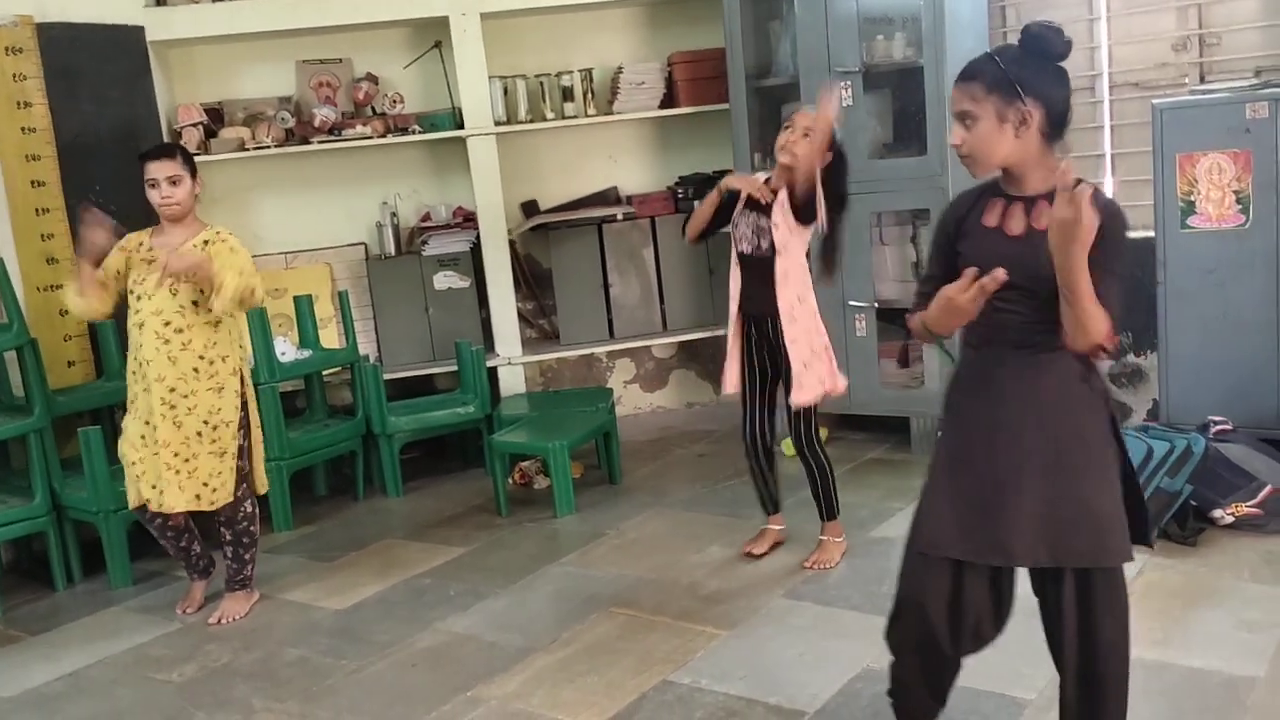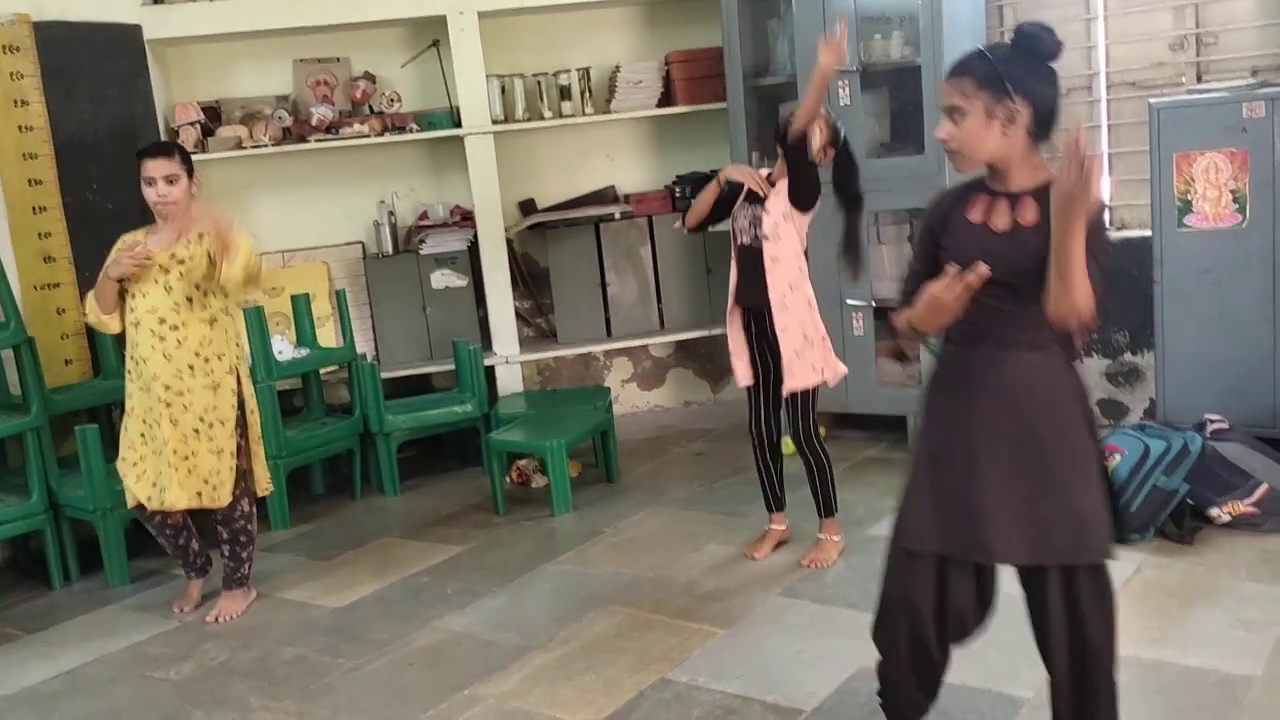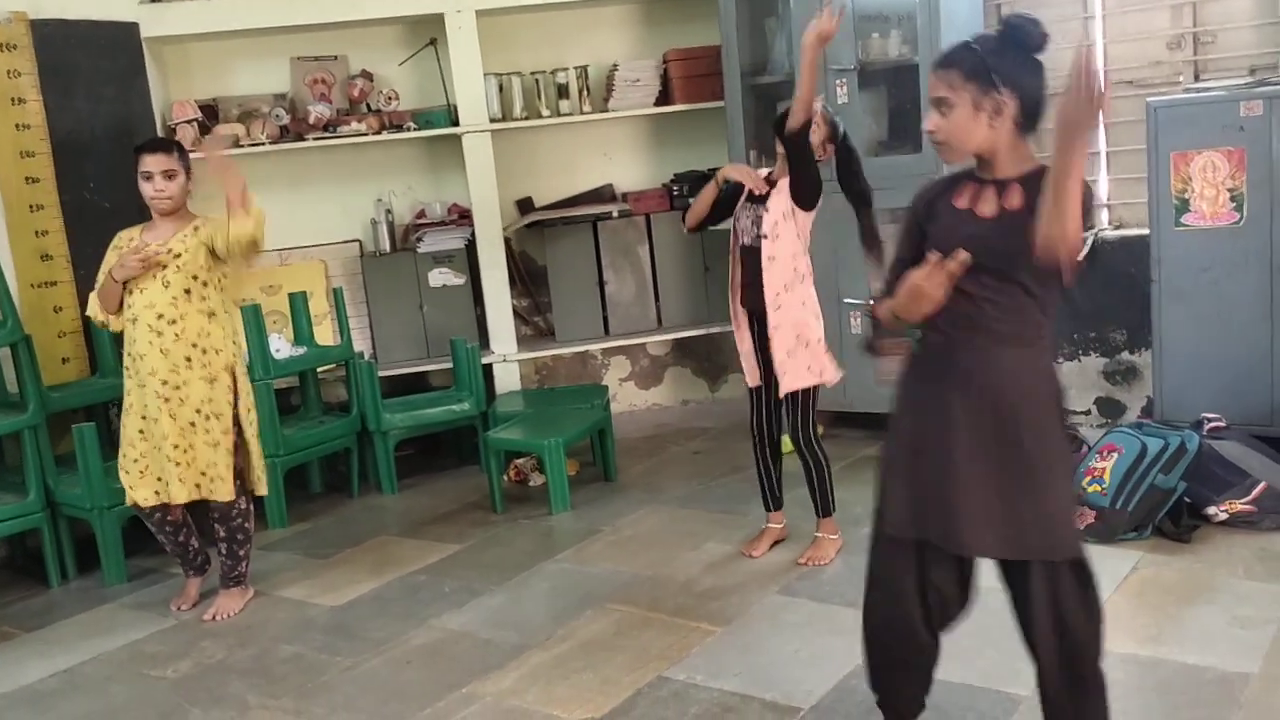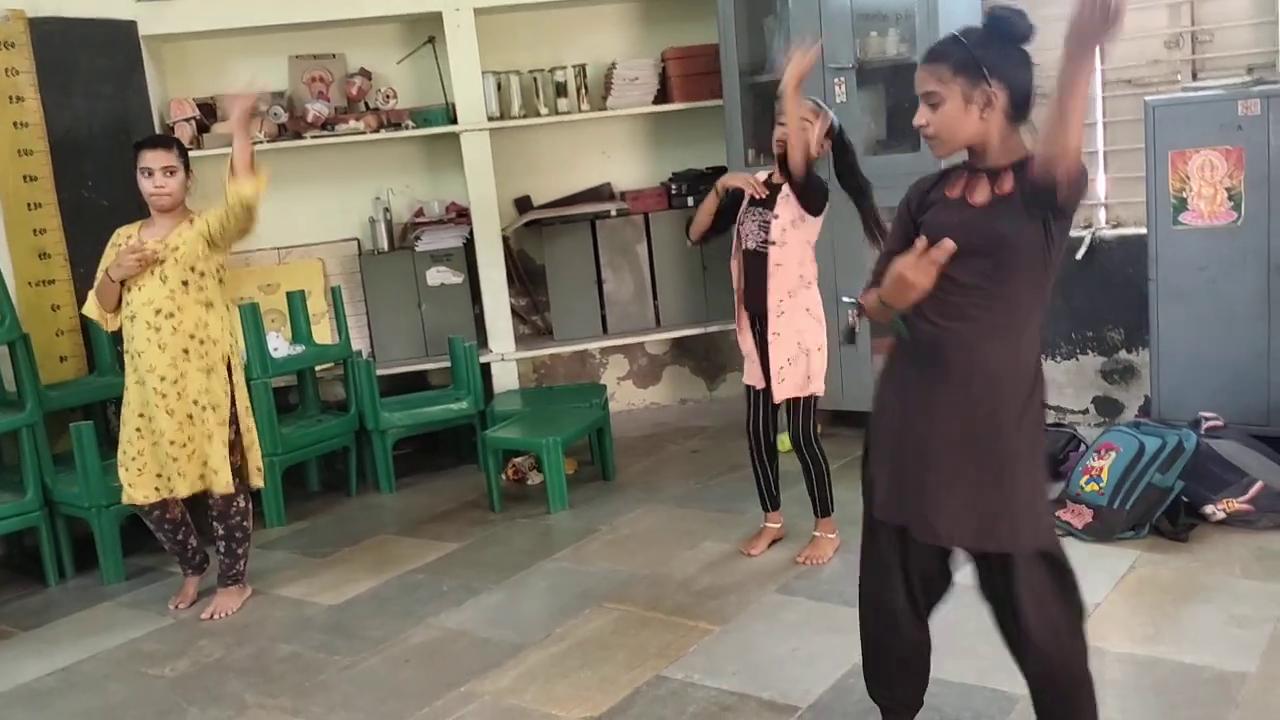
dt=0.1s
person 1, frame 1
left shoulder: (1094, 215)
right shoulder: (964, 214)
left elbow: (1091, 342)
right elbow: (921, 317)
left wrist: (1070, 256)
right wrist: (935, 319)
left hip: (1067, 437)
right hip: (976, 428)
left knee: (1085, 612)
right knee: (930, 597)
person 1, frame 2
left shoulder: (1075, 208)
right shoulder: (948, 210)
left elbow: (1069, 321)
right elbow: (904, 321)
left wrist: (1070, 220)
right wrist: (921, 315)
left hip: (1046, 429)
right hip: (957, 423)
left knee: (1072, 606)
right knee: (916, 595)
person 1, frame 3
left shoulder: (1054, 188)
right shoulder: (936, 202)
left elbow: (1056, 253)
right elbow: (886, 311)
left wrist: (1074, 142)
right wrist: (905, 305)
left hip: (1018, 420)
right hip: (931, 414)
left knee: (1054, 598)
right knee: (901, 588)
person 1, frame 4
left shoulder: (1049, 186)
right shoulder: (927, 194)
left elbow: (1056, 167)
right elbow: (872, 306)
right wrist: (895, 292)
left hip: (998, 412)
right hip: (910, 405)
left knee: (1029, 589)
right knee: (892, 578)
person 2, frame 1
left shoulder: (808, 194)
right shoulder: (748, 190)
left elbow: (801, 182)
right elbow: (692, 232)
left wrist: (825, 124)
right wrist: (723, 185)
left hip: (794, 328)
right hip: (752, 329)
left knee: (804, 437)
right knee: (755, 434)
left ankle: (833, 532)
right ankle: (773, 522)
person 2, frame 2
left shoulder: (801, 188)
right shoulder: (751, 186)
left elbow: (796, 132)
right elbow: (692, 222)
left wrist: (822, 76)
right wrist: (724, 178)
left hip: (789, 321)
right hip: (750, 322)
left knee: (803, 430)
right knee: (761, 428)
left ankle: (830, 530)
right ankle: (776, 522)
person 2, frame 3
left shoulder: (804, 186)
right shoulder: (750, 186)
left elbow: (793, 125)
right elbow: (692, 222)
left wrist: (811, 49)
right wrist: (723, 178)
left hip: (793, 321)
right hip: (756, 321)
left knee: (802, 431)
right knee: (762, 427)
left ankle: (828, 528)
right ankle: (774, 520)
person 2, frame 4
left shoulder: (806, 186)
right shoulder: (750, 187)
left elbow: (796, 155)
right elbow: (697, 234)
left wrist: (794, 80)
right wrist: (722, 188)
left hip: (796, 323)
right hip: (757, 322)
left knee: (800, 429)
right knee: (758, 427)
left ankle: (826, 528)
right ankle: (772, 521)
person 3, frame 1
left shoulder: (218, 243)
right shoulder: (134, 247)
left elbow: (248, 291)
right elbow: (90, 302)
left wrist: (197, 269)
right wrist: (90, 255)
left hip: (212, 389)
right hip: (152, 395)
left knee: (228, 486)
right knee: (151, 496)
left ankle: (241, 584)
right ankle: (199, 573)
person 3, frame 2
left shoulder: (210, 240)
right shoulder: (128, 245)
left elbow: (246, 271)
right elbow: (100, 318)
left wrist: (205, 225)
right wrist: (112, 275)
left hip: (209, 388)
right hip: (149, 393)
left knee: (226, 484)
right knee: (149, 494)
left ankle: (239, 584)
right ankle: (196, 571)
person 3, frame 3
left shoulder: (207, 233)
right shoulder: (125, 242)
left elbow: (246, 236)
right elbow: (103, 315)
left wrist: (226, 174)
right wrist: (115, 274)
left hip: (206, 383)
right hip: (147, 389)
left knee: (224, 481)
right knee: (149, 490)
left ankle: (236, 582)
right ankle: (194, 570)
person 3, frame 4
left shoulder: (208, 232)
right shoulder: (122, 240)
left elbow: (242, 207)
right elbow: (102, 313)
left wrist: (240, 131)
right wrist: (114, 275)
left hip: (204, 380)
right hip: (146, 387)
left knee: (221, 478)
right knee: (149, 484)
left ankle: (234, 581)
right ankle: (193, 567)
